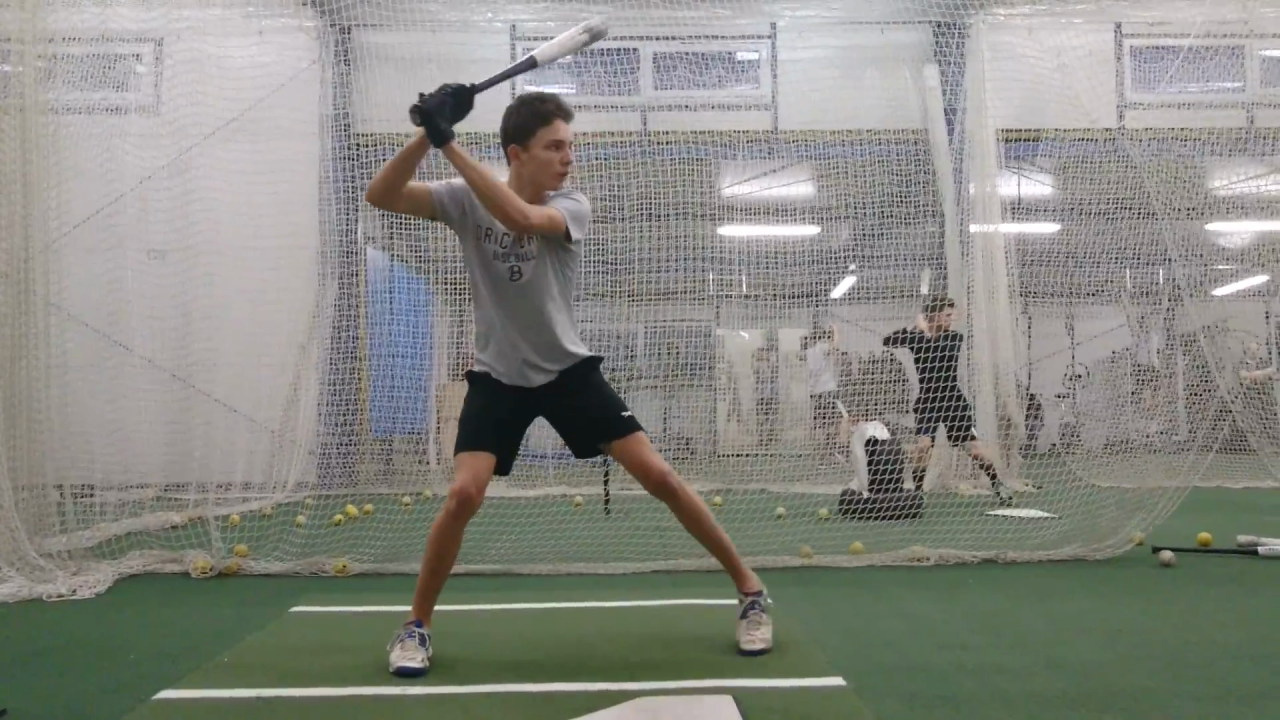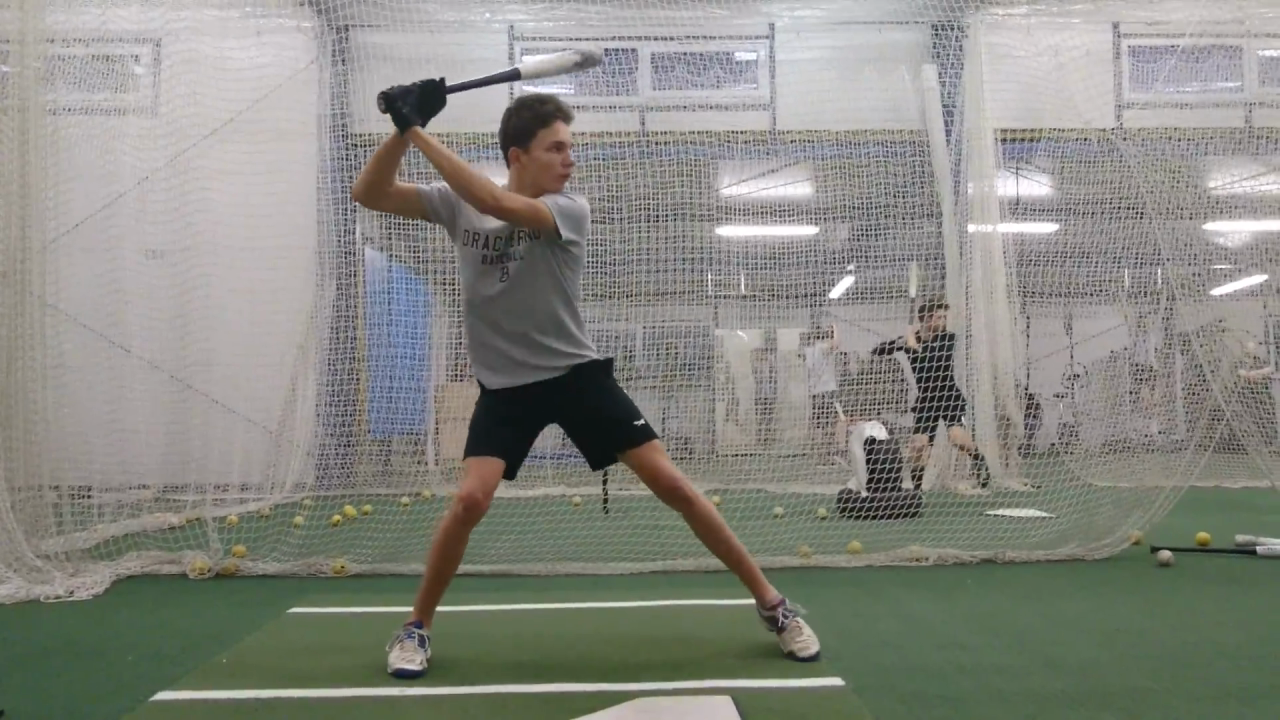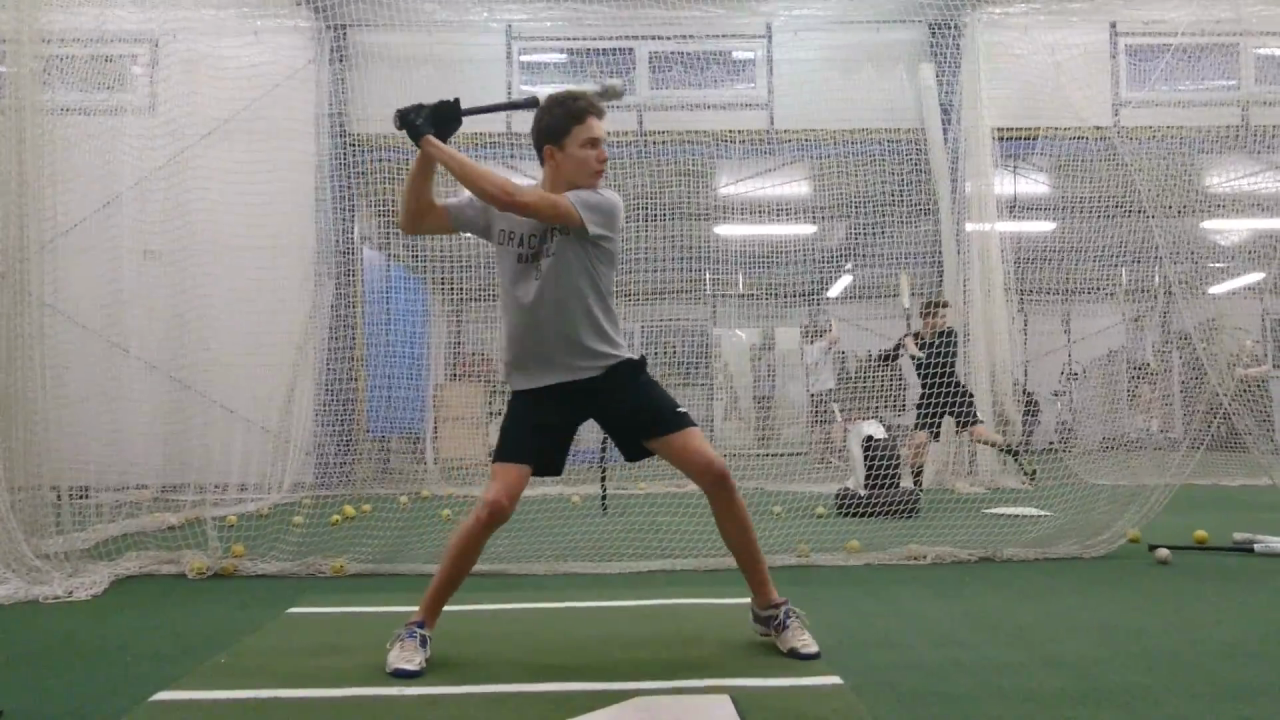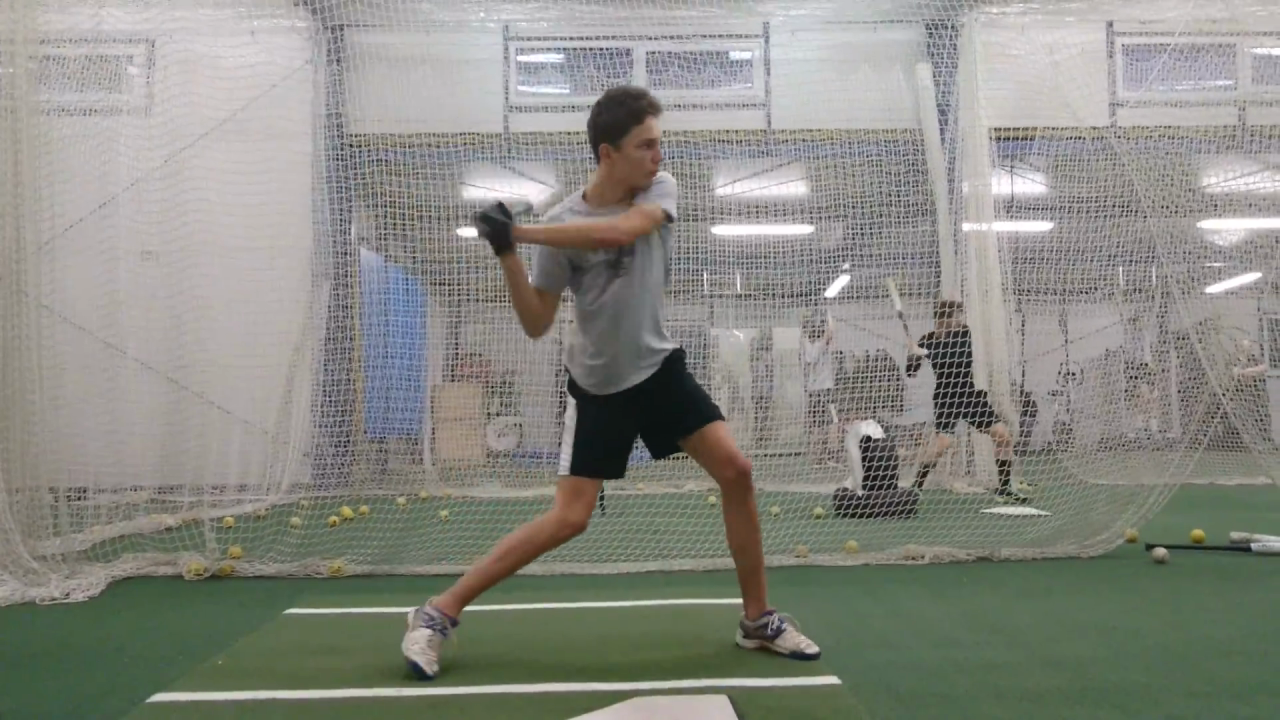
dt=0.2s
person 1, frame 1
left shoulder: (570, 206)
right shoulder: (461, 199)
left elbow: (521, 219)
right elbow: (379, 195)
left wrist: (451, 145)
right wrist: (427, 135)
left hip: (569, 369)
right hip: (499, 377)
left knee: (658, 476)
right knee: (463, 495)
left ankle: (748, 590)
right ankle: (415, 626)
person 1, frame 2
left shoulder: (570, 210)
right shoulder: (455, 202)
left elbow: (495, 203)
right elbow: (367, 196)
left wrist: (418, 131)
right wrist: (402, 130)
left hip: (578, 373)
right hip: (505, 384)
left knee: (671, 485)
right knee: (470, 499)
left ankle: (770, 602)
right ankle: (416, 627)
person 1, frame 3
left shoulder: (602, 206)
right shoulder: (493, 209)
left elbow: (513, 197)
right elbow: (415, 221)
left wrist: (432, 141)
right wrist: (425, 148)
left hip: (612, 369)
right hip: (538, 383)
left knee: (714, 472)
right knee: (495, 505)
left ankle: (770, 607)
right ankle: (420, 625)
person 1, frame 4
left shoulder: (659, 190)
right shoulder: (559, 222)
left elbow: (619, 231)
right elbow: (536, 325)
left wrist: (520, 231)
right wrist: (507, 252)
left hip: (656, 364)
right hip: (599, 382)
left knee: (735, 469)
right knee: (567, 518)
left ankle: (757, 618)
right ankle: (441, 612)
person 2, frame 1
left shoulder: (955, 337)
right shoulder: (916, 337)
left elbow: (944, 353)
right elbow: (887, 341)
left wrist: (927, 333)
right wrist: (912, 329)
left hip: (953, 399)
right hip: (928, 401)
left knee: (974, 447)
right knee: (922, 445)
left ankle: (998, 486)
person 2, frame 2
left shoulder: (948, 338)
right shoulder: (909, 339)
left elbow: (941, 363)
right elbow: (876, 351)
left wrist: (916, 347)
right wrist: (899, 343)
left hip: (951, 398)
right hip: (926, 401)
left knee: (957, 437)
right knee: (919, 444)
left ankle: (978, 459)
right ankle: (917, 491)
person 2, frame 3
left shoulder: (949, 334)
right shoulder: (911, 339)
left elbow: (944, 362)
right elbow: (883, 359)
left wrist: (917, 353)
right wrist: (900, 349)
left hip: (955, 394)
right hip: (930, 398)
left knee: (979, 433)
right knee: (918, 441)
left ankle: (1018, 456)
right ankle: (916, 488)
person 2, frame 4
left shoulder: (963, 331)
right shoulder: (925, 341)
left elbow: (954, 356)
right elbow: (910, 373)
left wrist: (923, 352)
right wrist: (915, 355)
left hip: (970, 394)
right hip: (945, 397)
left knee: (1003, 434)
right knee: (943, 442)
left ankle: (1004, 489)
right ankle: (916, 486)
